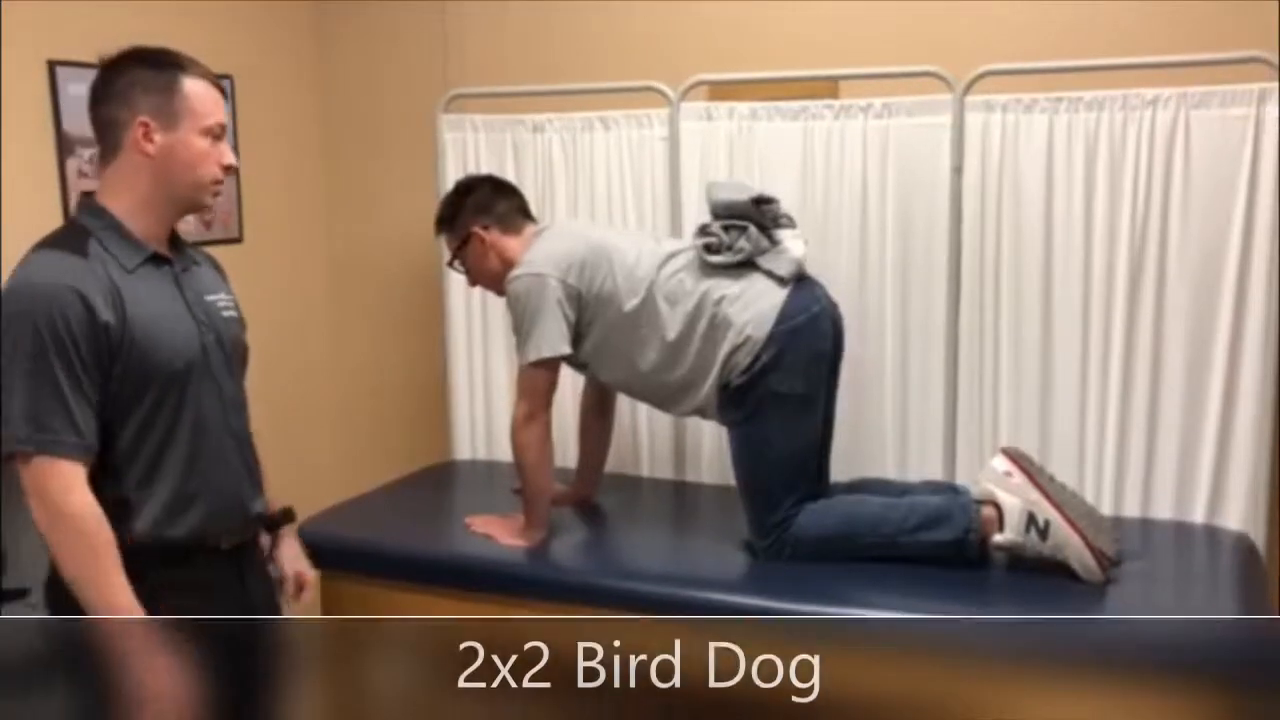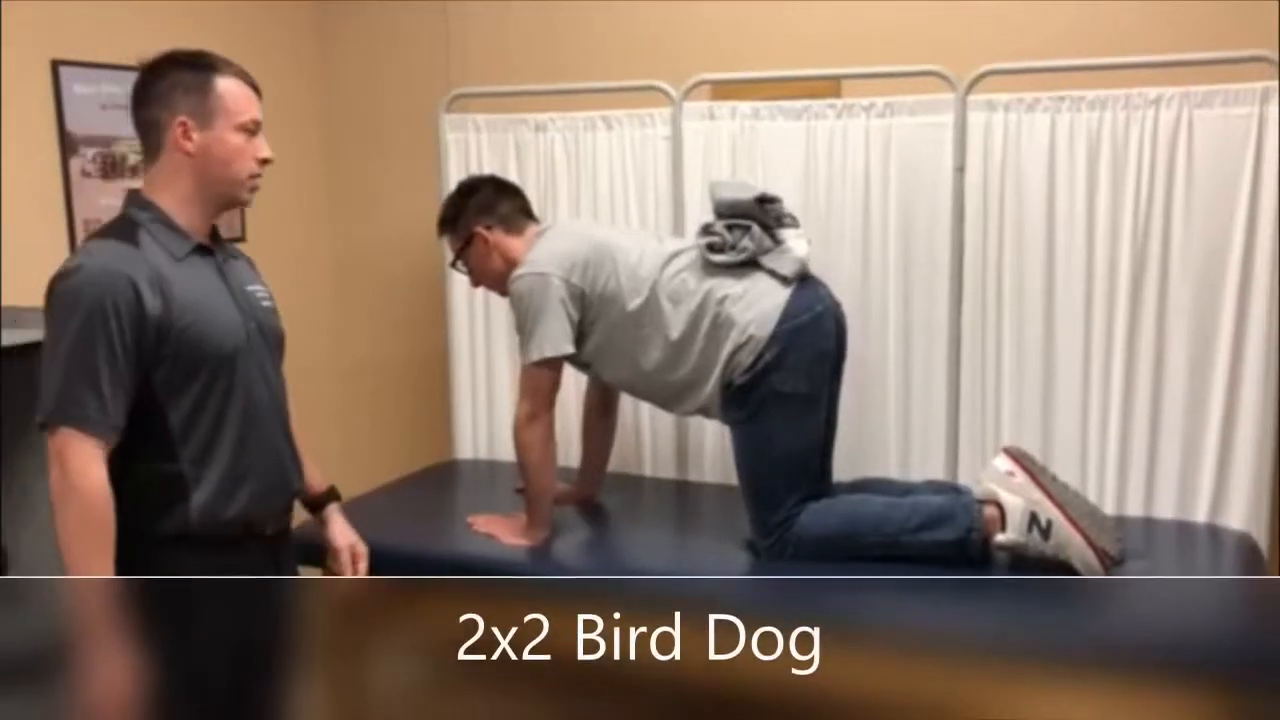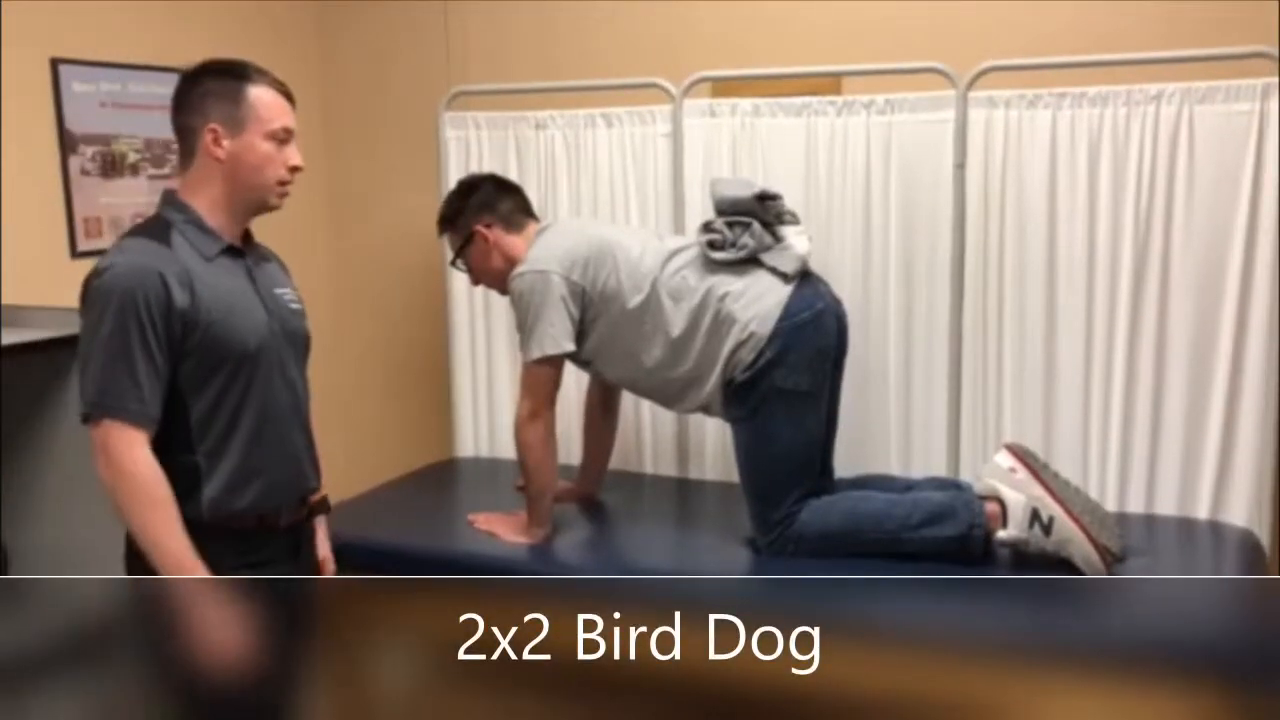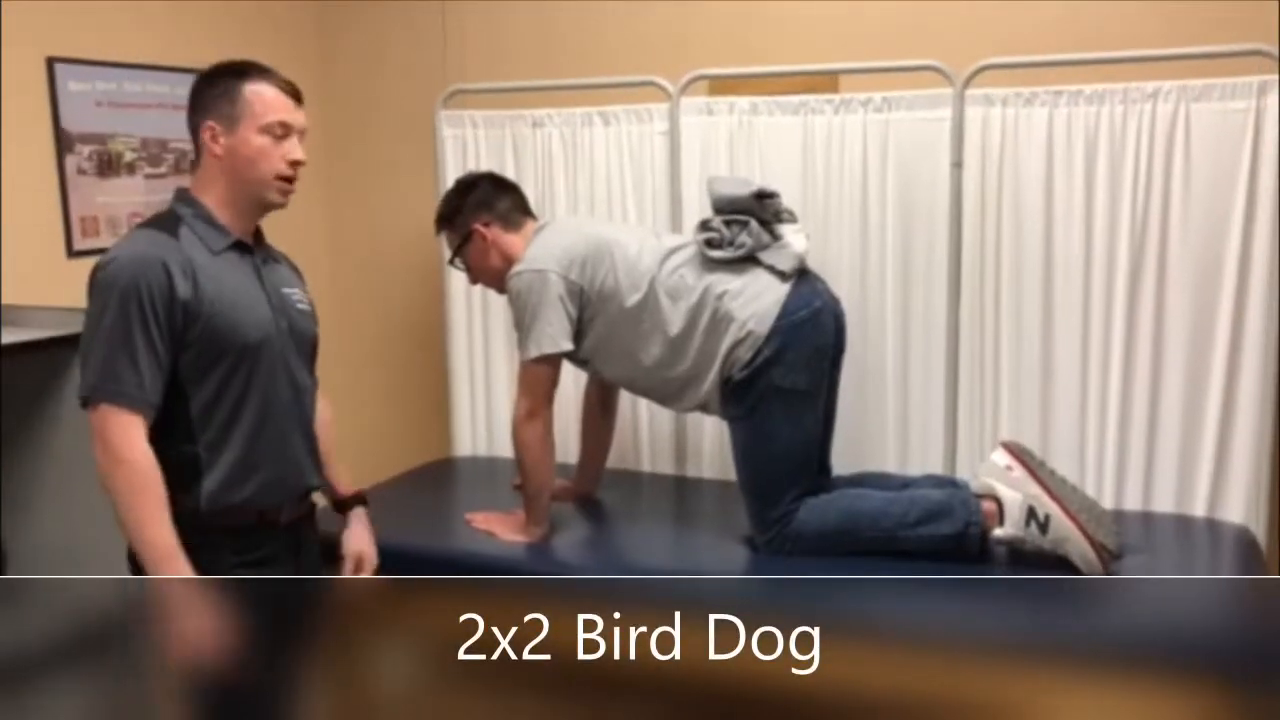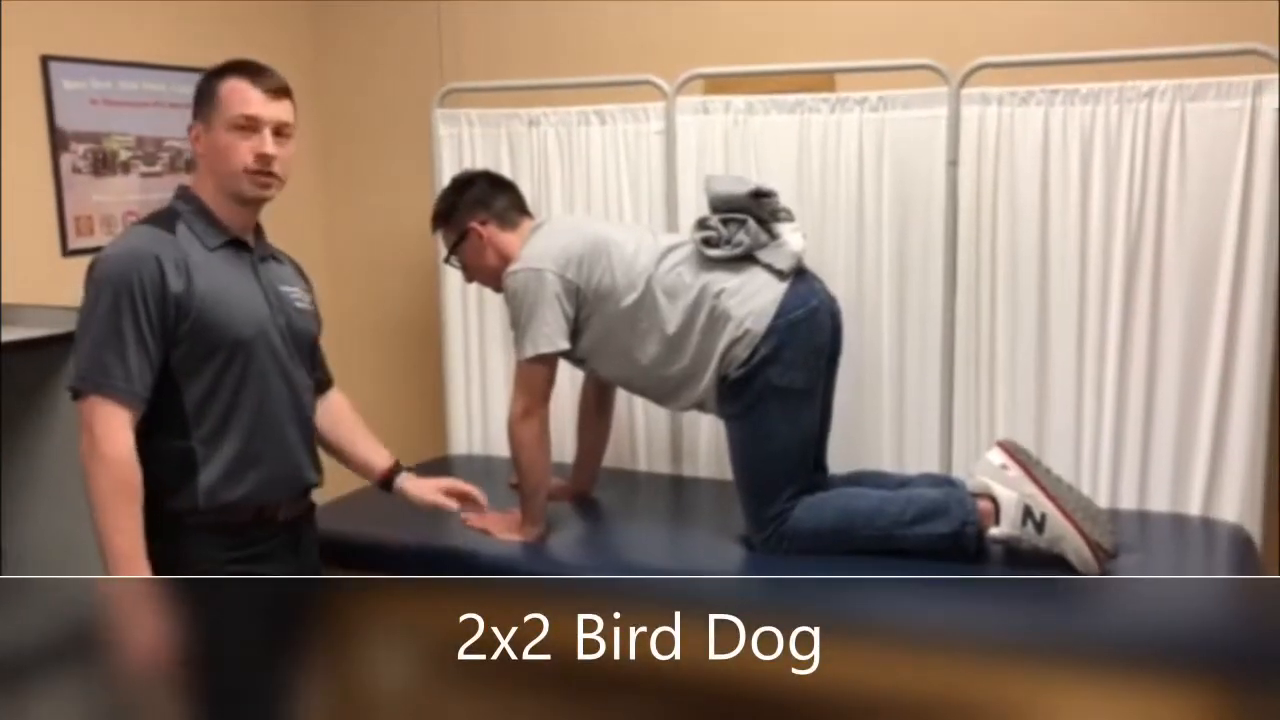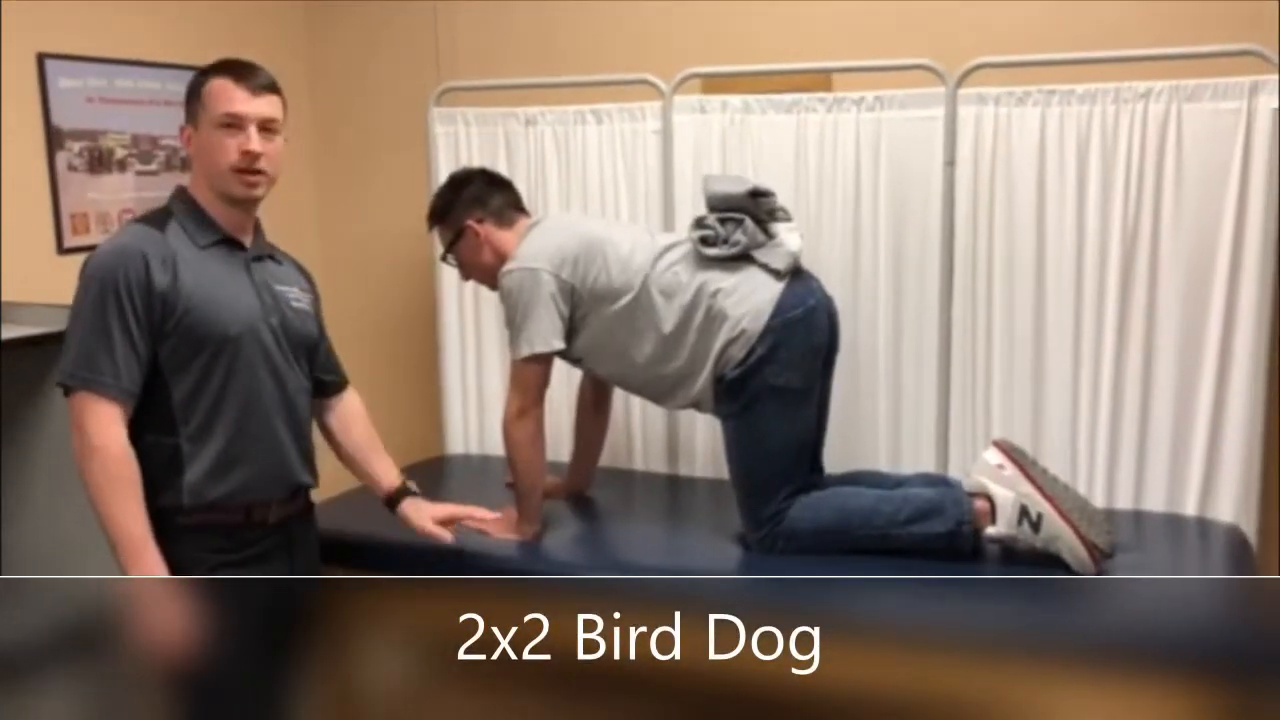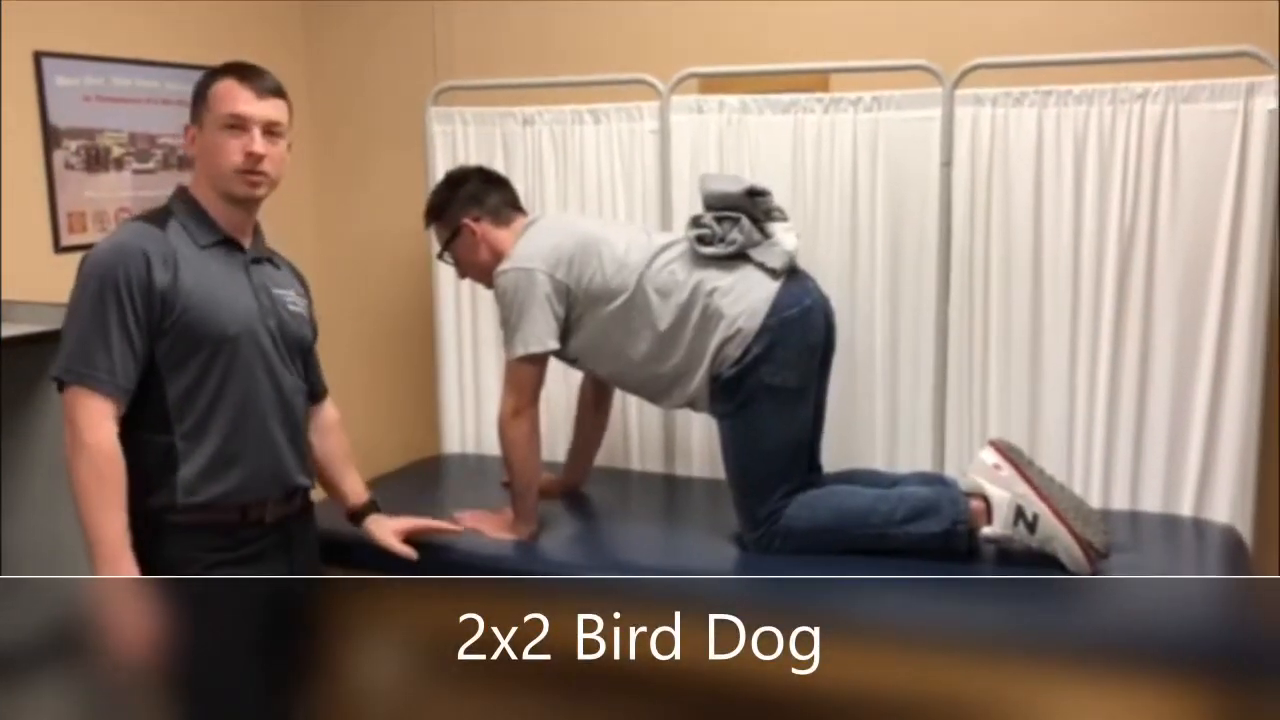
dt=0.3s
person 1, frame 1
left shoulder: (535, 276)
right shoulder: (569, 254)
left elbow: (530, 416)
right elbow: (600, 387)
left wrist: (532, 524)
right wrist: (581, 487)
left hip: (767, 343)
right hip: (796, 314)
left knee: (781, 534)
right knee: (797, 504)
left ankle: (992, 520)
right ankle: (988, 496)
person 1, frame 2
left shoulder: (537, 276)
right shoulder: (572, 252)
left elbow: (533, 416)
right elbow: (602, 384)
left wrist: (534, 523)
right wrist: (584, 487)
left hip: (770, 344)
right hip: (799, 315)
left knee: (784, 533)
right knee: (801, 504)
left ankle: (994, 520)
right ankle: (987, 497)
person 1, frame 3
left shoulder: (539, 274)
right shoulder: (573, 251)
left elbow: (535, 414)
right elbow: (605, 387)
left wrist: (535, 522)
right wrist: (584, 485)
left hip: (771, 340)
right hip: (800, 312)
left knee: (785, 530)
right knee: (802, 500)
left ankle: (996, 517)
right ankle: (988, 493)
person 1, frame 4
left shoulder: (538, 274)
right shoulder: (572, 248)
left elbow: (533, 412)
right elbow: (603, 383)
left wrist: (533, 519)
right wrist: (582, 484)
left hip: (769, 338)
right hip: (797, 309)
left knee: (784, 528)
right knee: (799, 495)
left ankle: (995, 514)
right ankle: (990, 490)
person 1, frame 5
left shoulder: (534, 272)
right shoulder: (568, 248)
left elbow: (528, 412)
right elbow: (599, 383)
left wrist: (528, 521)
right wrist: (578, 483)
left hip: (766, 338)
right hip: (794, 309)
left knee: (779, 527)
right knee: (796, 495)
left ankle: (990, 514)
right ankle: (982, 488)
person 1, frame 6
left shoulder: (528, 271)
right shoulder: (564, 246)
left elbow: (523, 410)
right elbow: (598, 377)
left wrist: (525, 519)
right wrist: (574, 481)
left hip: (763, 336)
right hip: (791, 308)
left knee: (776, 525)
right knee: (792, 493)
left ankle: (986, 513)
right ankle: (982, 489)
person 1, frame 7
left shoulder: (523, 270)
right shoulder: (560, 245)
left elbow: (518, 410)
right elbow: (600, 378)
left wrist: (521, 519)
right wrist: (570, 478)
left hip: (758, 336)
right hip: (787, 307)
left knee: (772, 525)
right knee: (789, 493)
left ankle: (982, 512)
right ankle: (976, 489)
person 2, frame 1
left shoulder: (203, 272)
right shoulder: (57, 287)
right elbow: (57, 489)
left wrist: (277, 527)
left hip: (241, 574)
right hip: (142, 592)
person 2, frame 2
left shoulder: (235, 266)
right shoulder: (110, 277)
right elbow: (79, 462)
left wrist: (324, 506)
right wrist: (103, 634)
left hip: (266, 556)
right hip: (185, 576)
person 2, frame 3
left shoulder: (268, 271)
right shoulder: (140, 274)
right elbow: (121, 451)
left wrist: (314, 519)
left hip: (284, 552)
right hip: (212, 562)
person 2, frame 4
left shoulder: (282, 273)
right shoulder: (145, 266)
right elbow: (120, 438)
left wrist: (351, 509)
left hip: (293, 544)
right hip: (206, 561)
person 2, frame 5
left shoulder: (285, 272)
right shoulder: (142, 261)
right elbow: (108, 432)
left wrist: (398, 477)
right wrist: (134, 592)
left hip: (292, 541)
right hip: (205, 558)
person 2, frame 6
left shoulder: (289, 274)
right shoulder: (134, 261)
left elbow: (335, 398)
right elbow: (99, 427)
left wrist: (401, 496)
right wrist: (148, 576)
left hip: (292, 541)
right hip: (200, 556)
person 2, frame 7
left shoulder: (285, 278)
right shoulder: (134, 259)
right elbow: (91, 423)
left wrist: (365, 510)
right wrist: (118, 578)
left hip: (291, 543)
right hip: (196, 555)
